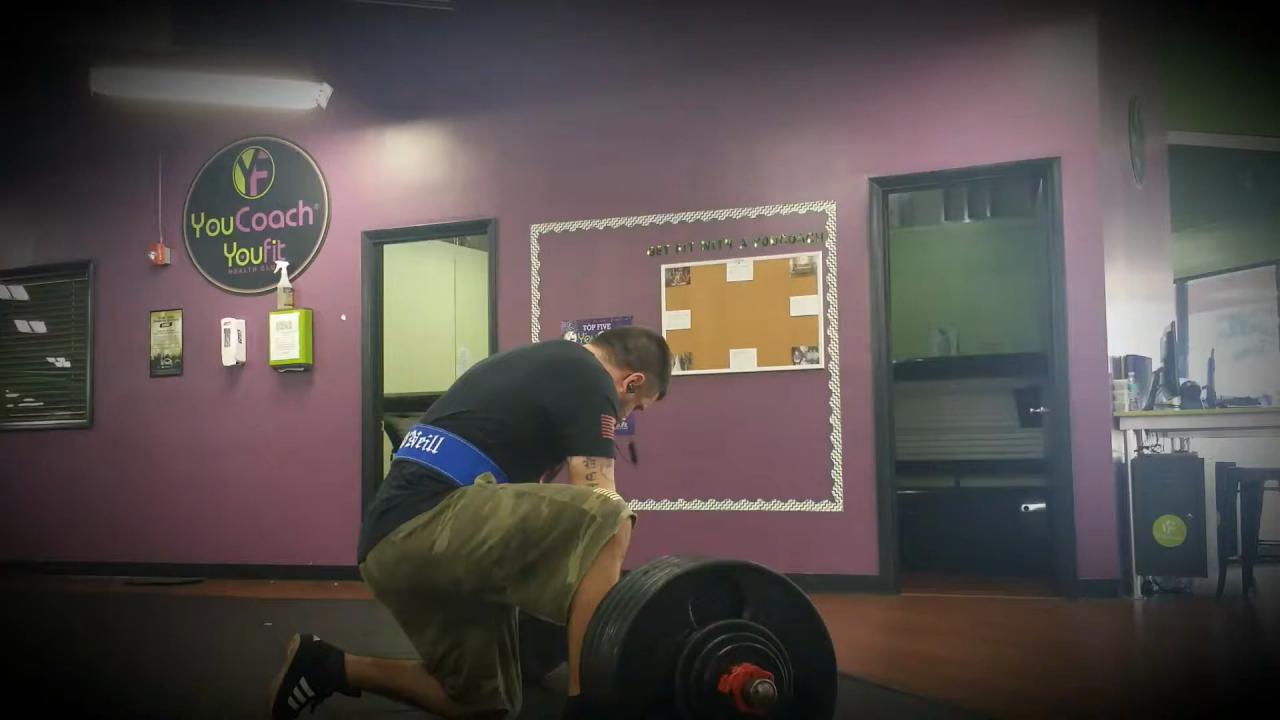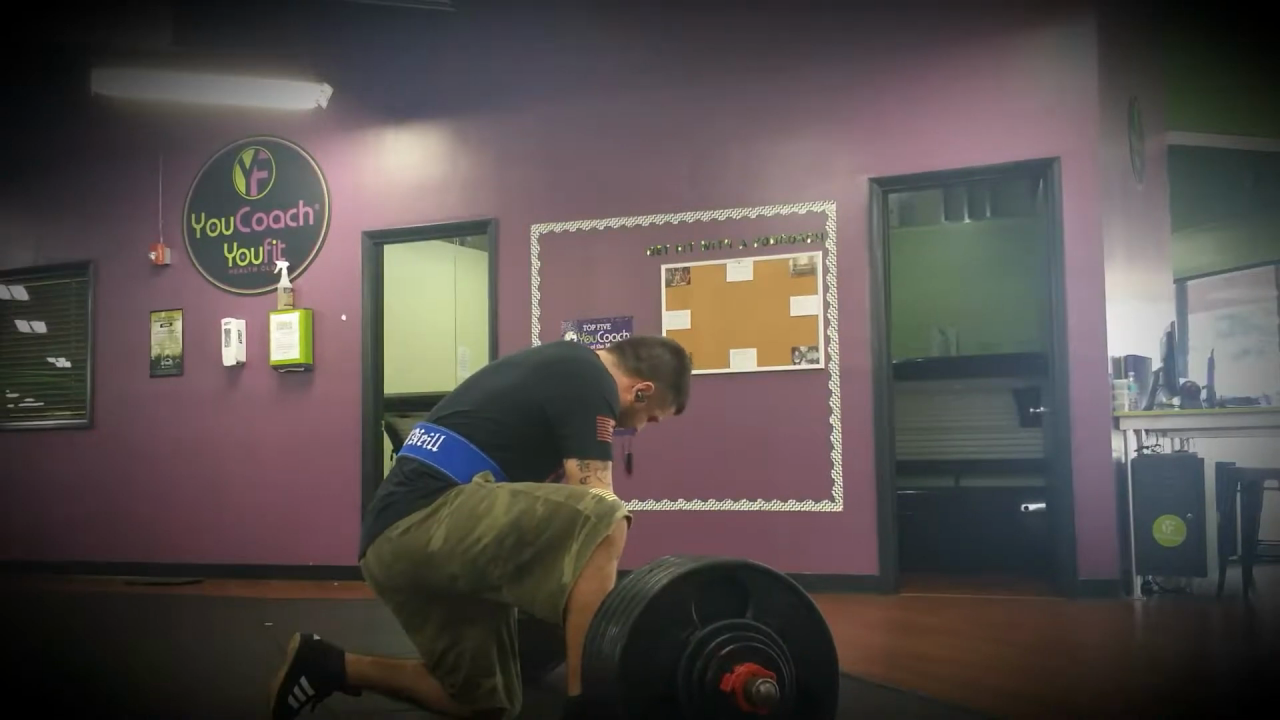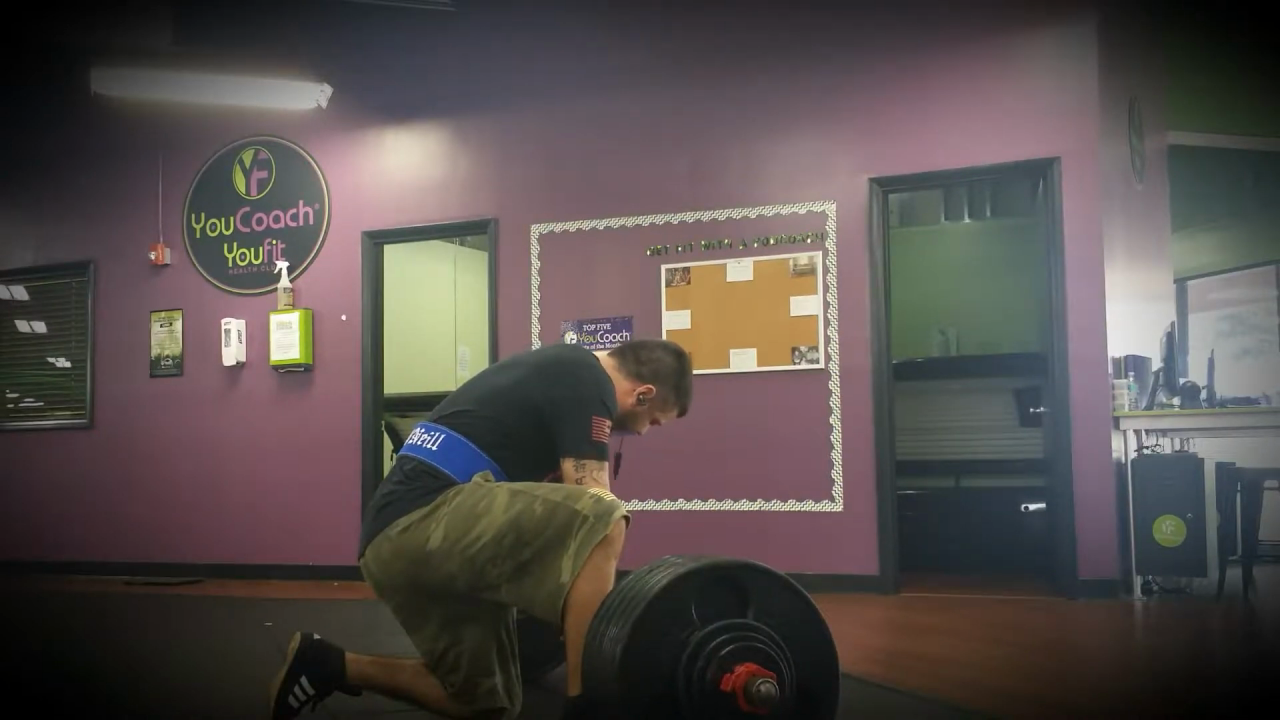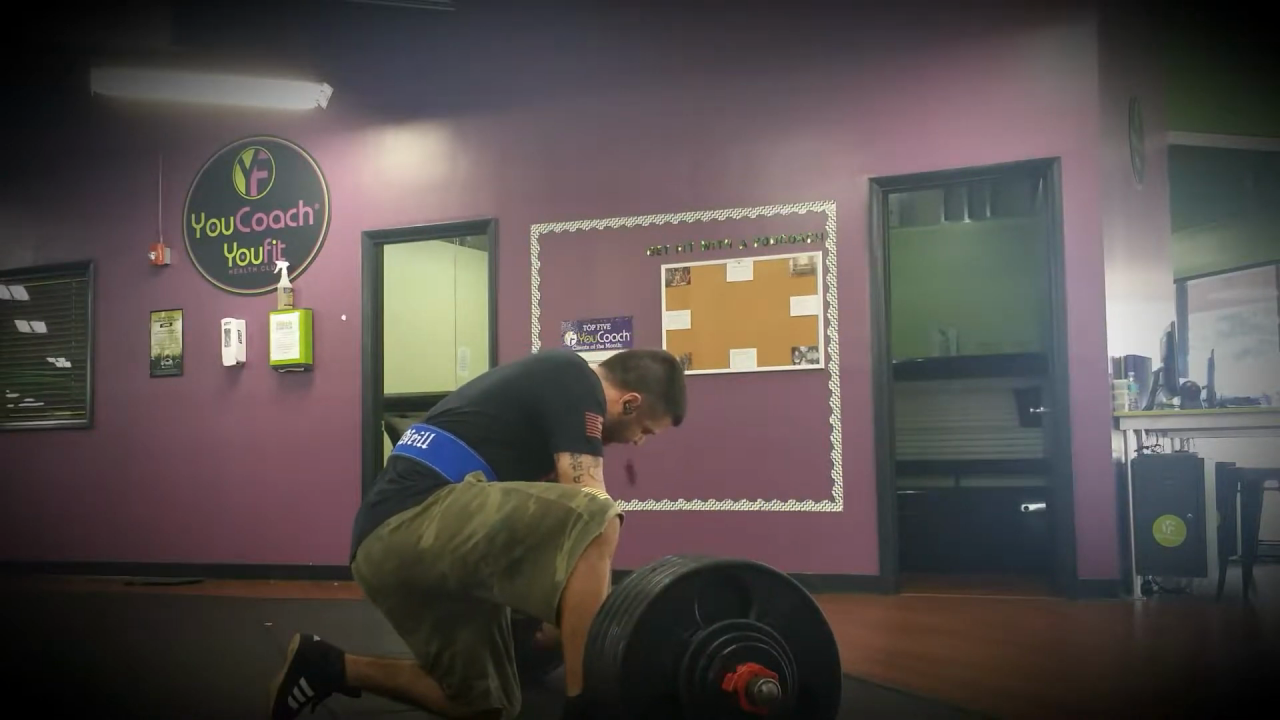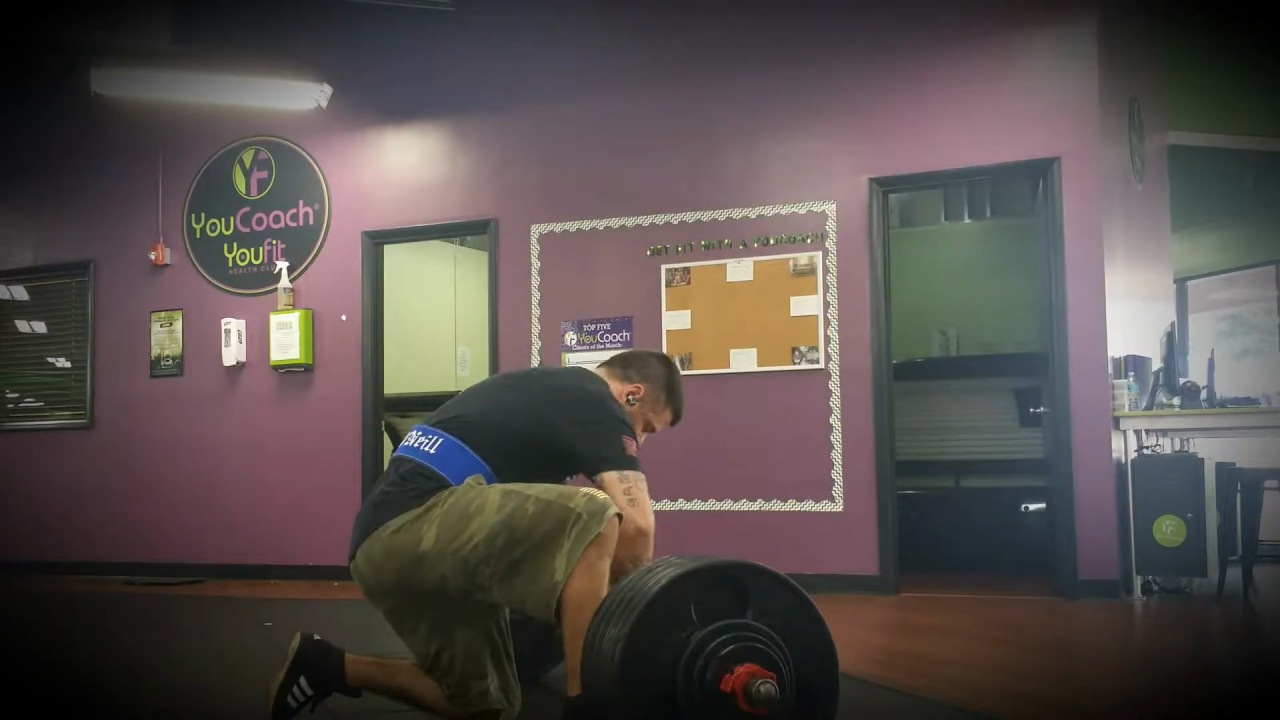
dt=1s
person 1, frame 1
left shoulder: (539, 365)
right shoulder: (589, 380)
right elbow: (597, 506)
left hip: (392, 542)
right hip: (426, 527)
right knee: (606, 520)
left ankle: (326, 667)
person 1, frame 2
left shoulder: (557, 369)
right shoulder: (590, 382)
left elbow: (544, 500)
right elbow: (594, 509)
left hip: (394, 537)
right hip: (425, 524)
right knee: (602, 523)
left ankle: (326, 667)
person 1, frame 3
left shoulder: (558, 371)
right shoulder: (587, 383)
left elbow: (555, 507)
right elbow: (591, 511)
left hip: (395, 536)
right hip: (425, 522)
right knee: (600, 523)
left ankle: (327, 666)
person 1, frame 4
left shoulder: (548, 383)
right shoulder: (576, 383)
left elbow: (546, 516)
right elbow: (588, 509)
left wrist: (561, 613)
left hip: (385, 541)
right hip: (415, 523)
right knee: (594, 521)
left ankle: (327, 667)
person 1, frame 5
left shoulder: (554, 390)
right shoulder: (592, 402)
left elbow: (537, 513)
right elbow: (636, 525)
left hip: (385, 542)
right hip: (416, 524)
right knee: (592, 519)
left ankle: (326, 667)
